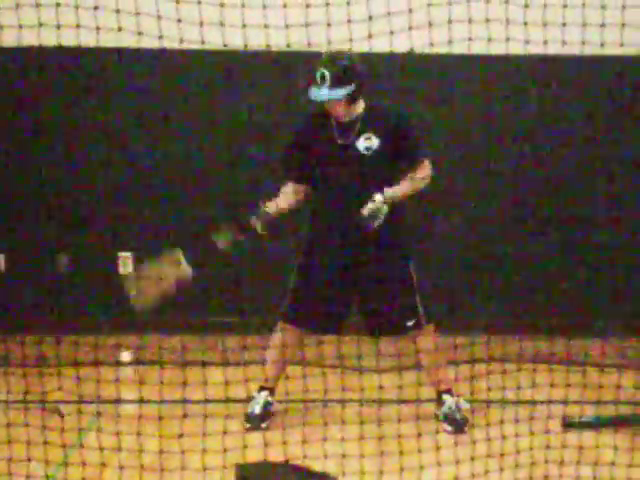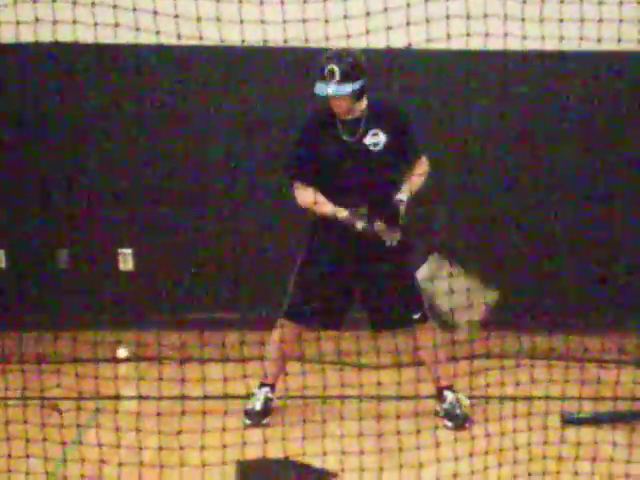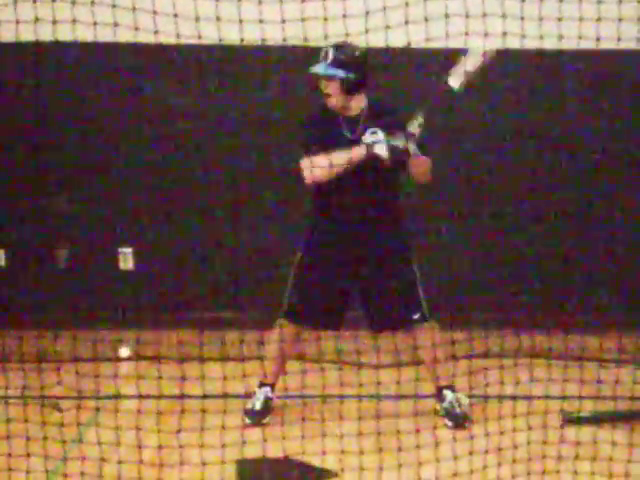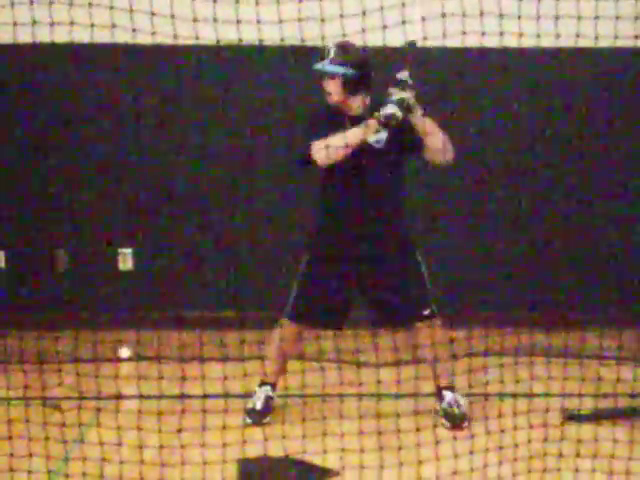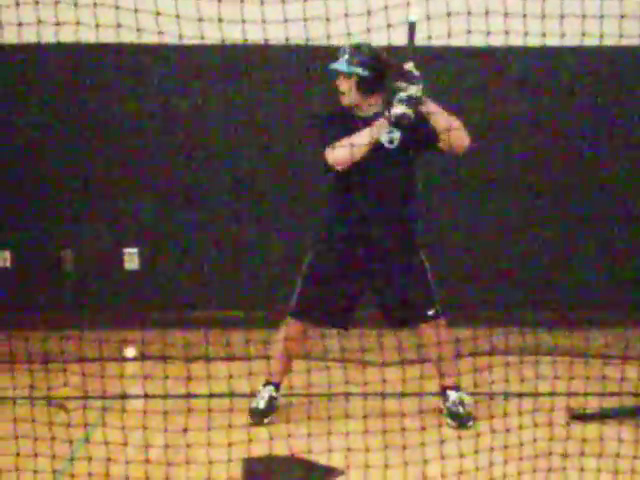
dt=0.3s
person 1, frame 1
left shoulder: (389, 123)
right shoulder: (311, 130)
left elbow: (423, 171)
right elbow: (299, 184)
left wrist: (387, 197)
right wrist: (273, 207)
left hip: (382, 245)
right hip: (327, 245)
left knee: (415, 322)
right knee: (292, 321)
left ankle: (446, 397)
right ankle: (264, 395)
person 1, frame 2
left shoulder: (391, 119)
right shoulder: (315, 128)
left elbow: (419, 166)
right elbow: (302, 189)
left wrist: (402, 197)
right wrist: (344, 215)
left hip: (385, 241)
right hip: (331, 241)
left knee: (418, 318)
right knee: (293, 319)
left ankle: (447, 393)
right ankle: (265, 391)
person 1, frame 3
left shoulder: (389, 118)
right shoulder: (317, 122)
left elbow: (423, 174)
right elbow: (311, 172)
left wrist: (411, 146)
right wrist: (367, 148)
left hip: (384, 241)
right hip: (328, 243)
left knee: (419, 318)
right knee: (292, 319)
left ankle: (447, 392)
right ankle: (266, 390)
person 1, frame 4
left shoulder: (393, 116)
right shoulder: (324, 119)
left elbow: (444, 156)
right elbow: (322, 154)
left wrist: (414, 112)
right wrist: (374, 123)
left hip: (387, 240)
right hip: (334, 243)
left knee: (423, 317)
right knee: (294, 319)
left ankle: (447, 393)
right ankle: (266, 390)
person 1, frame 5
left shoulder: (409, 118)
right shoulder: (334, 120)
left elbow: (460, 142)
right elbow: (337, 158)
left wrist: (422, 102)
right wrist: (384, 122)
left hip: (394, 241)
right hip: (341, 241)
left knee: (430, 317)
right knee: (298, 317)
left ankle: (452, 392)
right ankle: (271, 389)
